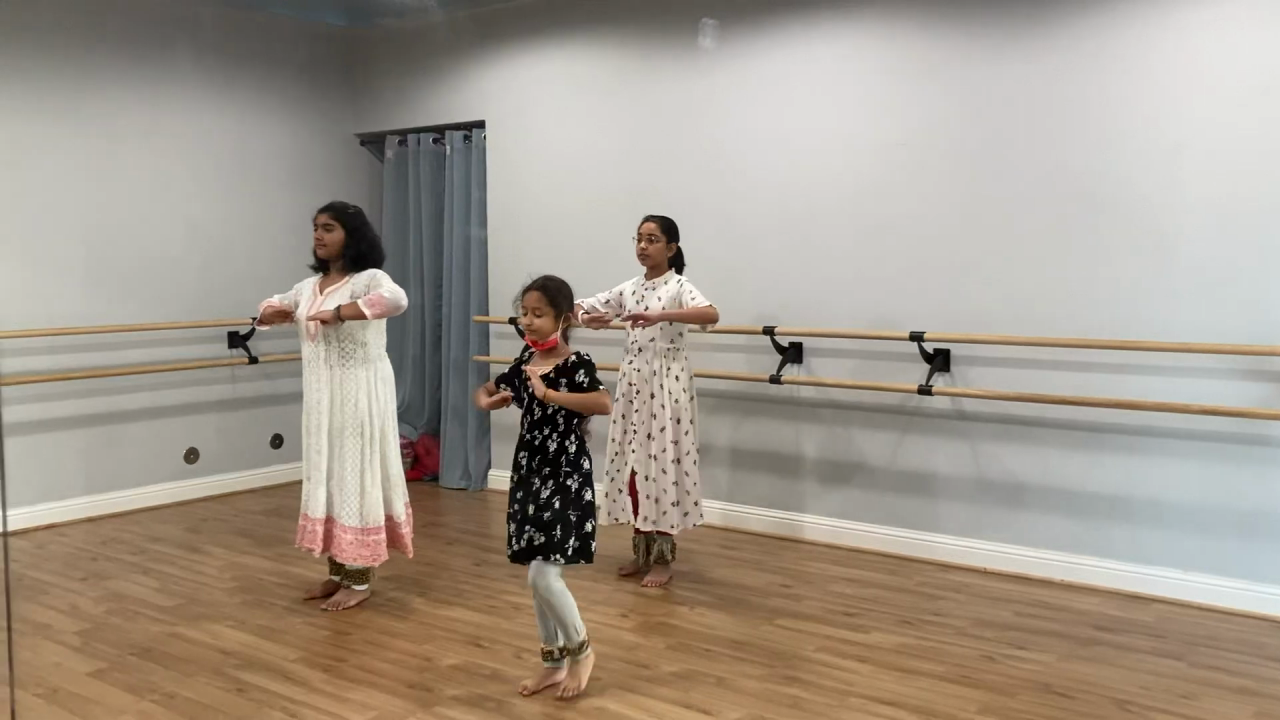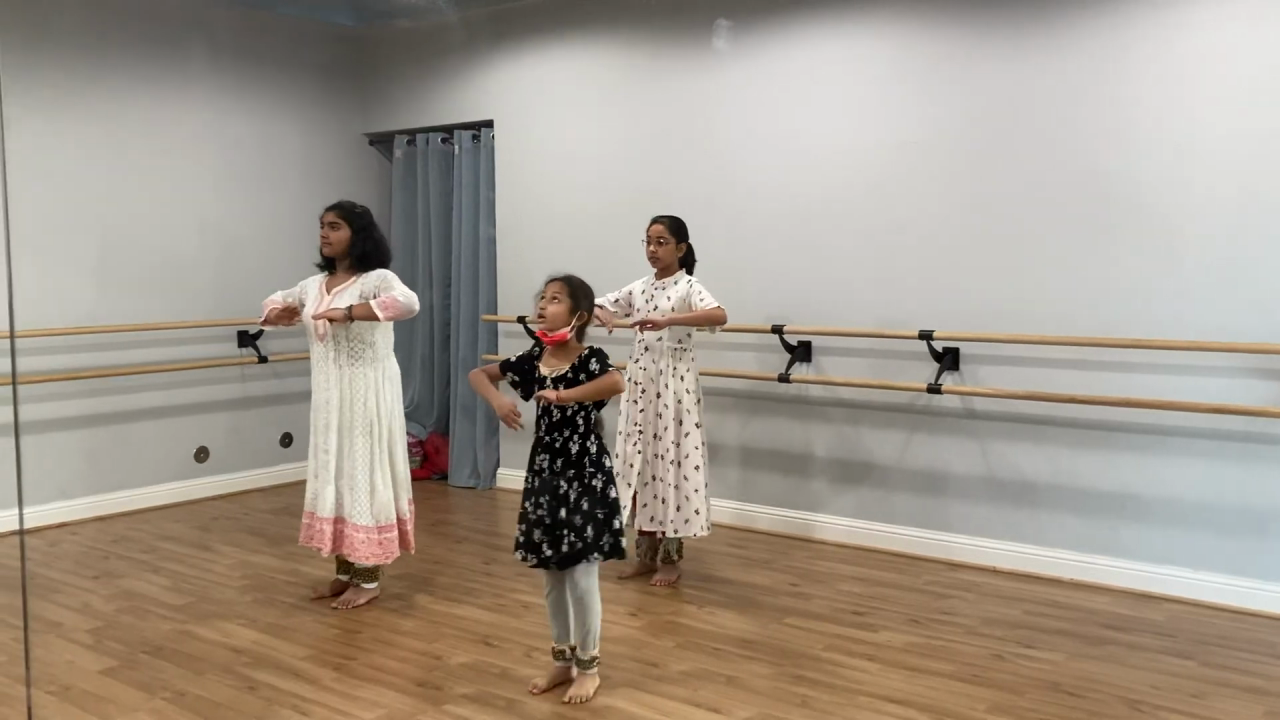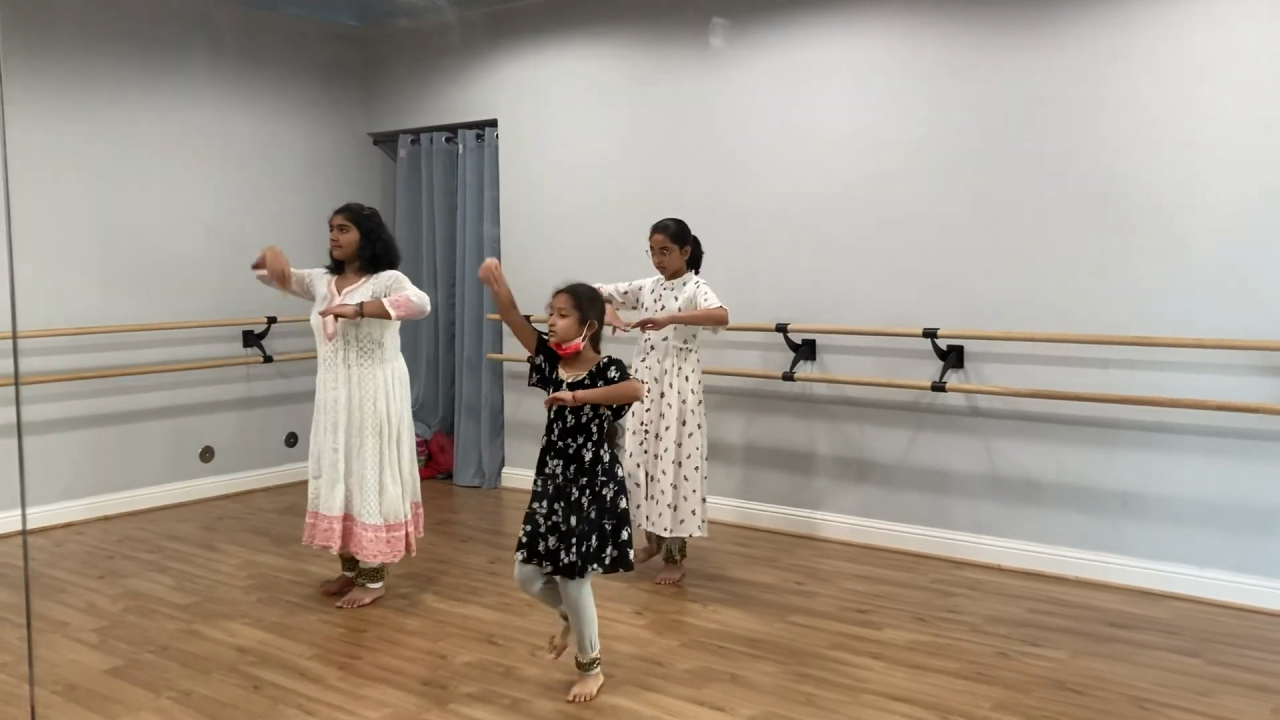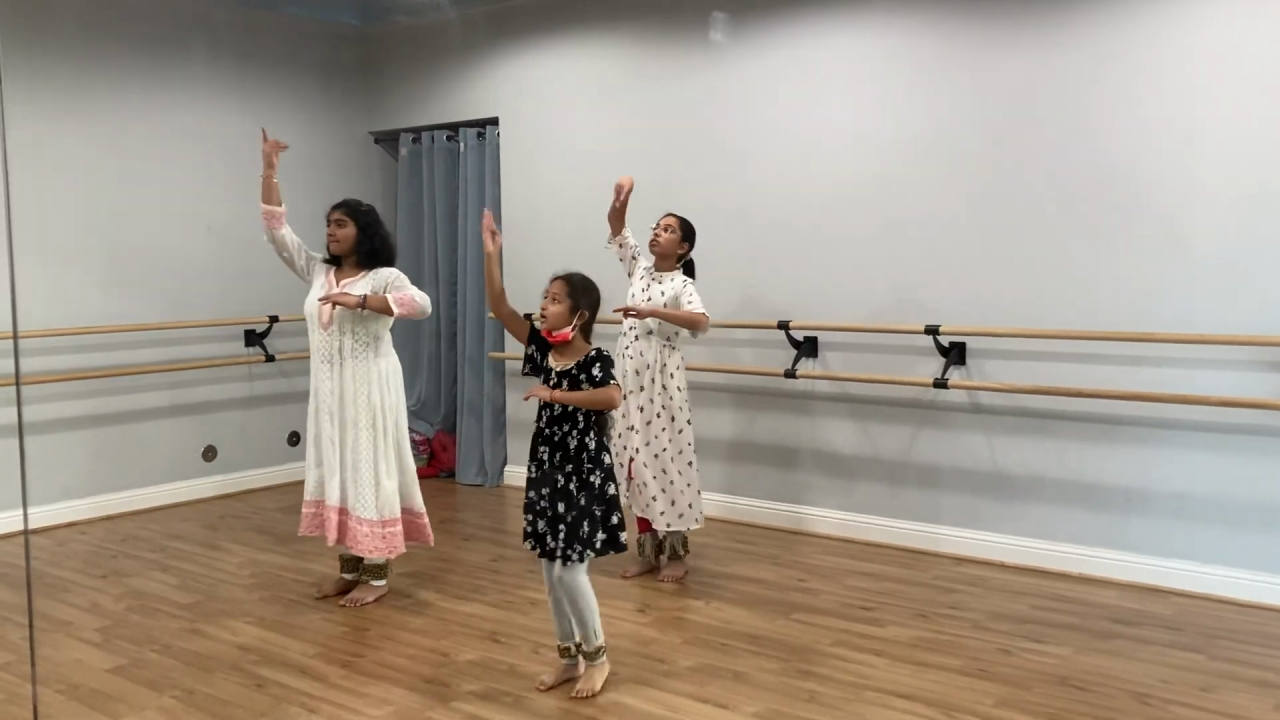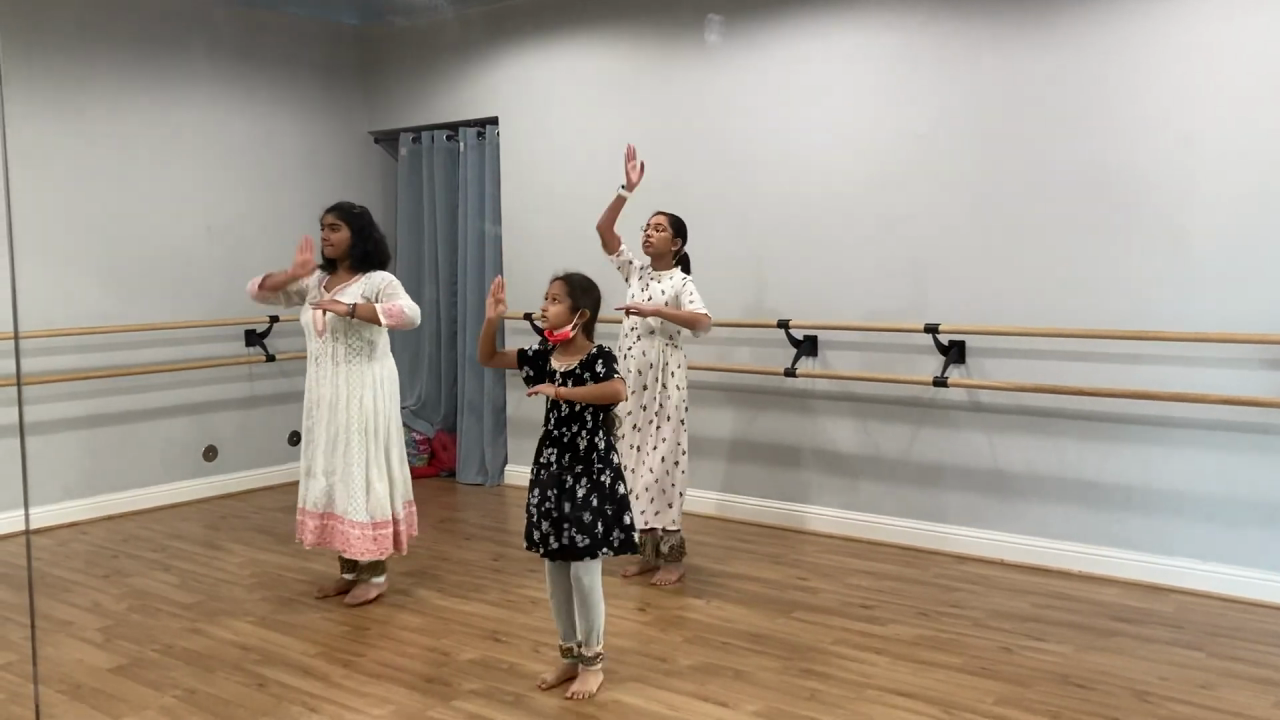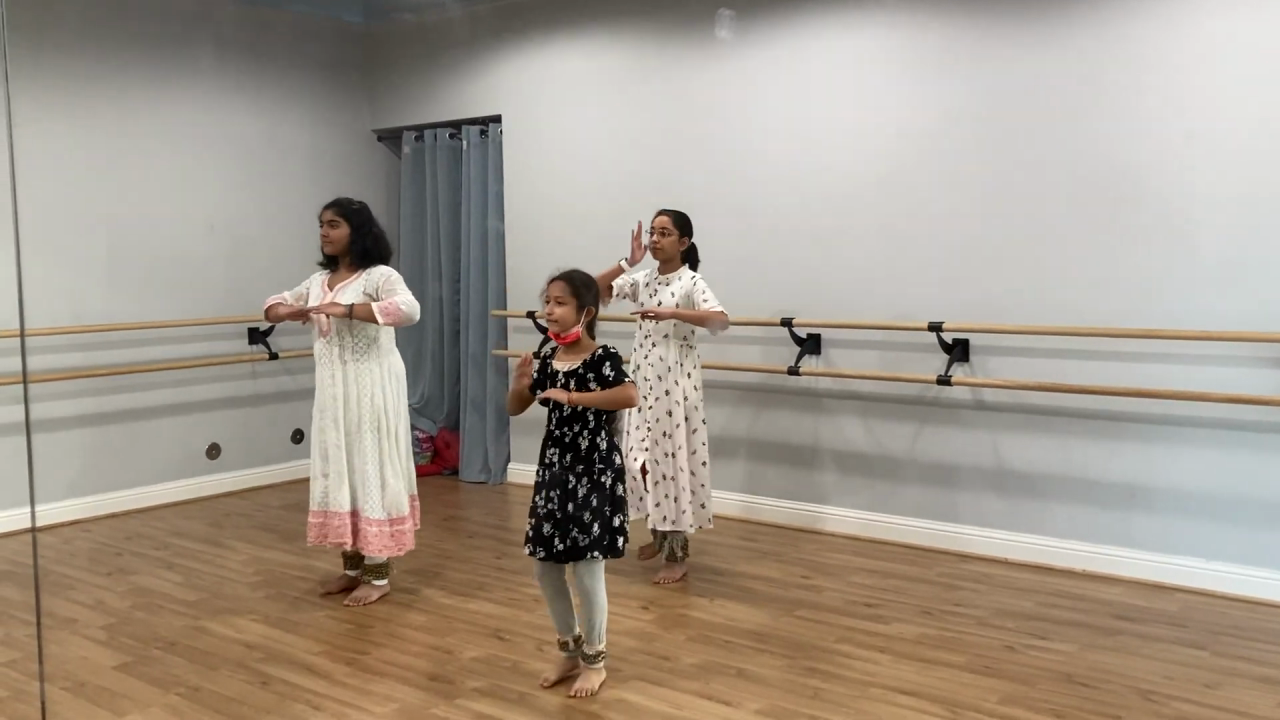
dt=0.5s
person 1, frame 1
left shoulder: (575, 365)
right shoulder: (523, 365)
left elbow: (604, 403)
right elbow: (483, 391)
left wrist: (548, 394)
right wrist: (487, 402)
left hip: (565, 479)
right hip: (528, 476)
left knee: (543, 577)
right knee: (537, 578)
left ankle: (580, 649)
right ankle: (554, 662)
person 1, frame 2
left shoulder: (591, 359)
right shoulder: (532, 359)
left elbow: (618, 383)
right elbow: (479, 374)
left wrist: (564, 395)
right wrist: (498, 401)
left hip: (585, 478)
right hip: (544, 475)
left knee: (581, 578)
right knee: (553, 578)
left ankle: (588, 668)
right ankle: (563, 661)
person 1, frame 3
left shoulder: (607, 369)
right shoulder: (548, 360)
left elbow: (635, 390)
right elbow: (513, 318)
left wrist: (576, 396)
right wrist: (494, 281)
left hip: (593, 488)
right hip: (551, 484)
left knee: (574, 583)
right knee: (529, 577)
left ankle: (590, 668)
right ankle: (570, 615)
person 1, frame 4
left shoulder: (595, 360)
right shoulder: (539, 347)
left elbow: (613, 398)
right elbow: (499, 307)
left wrist: (555, 394)
right wrist: (491, 254)
left hip: (583, 474)
right hip: (546, 472)
left knee: (569, 571)
right knee: (551, 571)
left ankle: (596, 657)
right ankle: (569, 657)
person 1, frame 5
left shoulder: (598, 357)
right shoulder: (542, 354)
left elbow: (617, 391)
right elbow: (487, 358)
left wrist: (560, 391)
right wrist: (492, 321)
left hip: (591, 472)
right hip: (551, 469)
left knee: (584, 571)
right knee: (555, 569)
left ankle: (593, 663)
right ankle: (570, 656)
person 1, frame 6
left shoulder: (602, 358)
right shoulder: (546, 360)
left elbow: (630, 396)
right elbow: (515, 408)
left wrist: (571, 397)
right wrist: (519, 383)
left hip: (594, 472)
right hip: (554, 468)
left knee: (587, 570)
right knee: (546, 567)
left ankle: (594, 661)
right ankle: (569, 651)
person 2, frame 1
left shoulder: (369, 280)
right shoulder: (309, 286)
left elbow: (396, 300)
right elbow: (275, 305)
left wrist: (338, 312)
right wrist: (273, 313)
left hip: (360, 394)
right hip: (322, 396)
left knee: (356, 477)
right knee: (325, 477)
left ankle: (359, 581)
right ankle: (337, 572)
person 2, frame 2
left shoulder: (377, 279)
right shoulder: (314, 285)
left elbow: (408, 303)
right elbow: (276, 301)
left wrist: (348, 312)
right wrist: (279, 313)
left hip: (368, 394)
right hip: (329, 395)
left knee: (364, 475)
right knee: (332, 475)
left ankle: (368, 579)
right ankle: (345, 572)
person 2, frame 3
left shoulder: (387, 281)
right shoulder: (320, 282)
left elbow: (420, 303)
right elbow: (273, 274)
left wrist: (359, 308)
right wrist: (272, 260)
left hip: (375, 396)
right hip: (335, 397)
left knee: (371, 476)
right knee: (335, 475)
left ankle: (373, 577)
right ankle: (351, 567)
person 2, frame 4
left shoulder: (385, 277)
right shoulder: (316, 272)
left elbow: (421, 305)
right elbow: (276, 230)
left wrist: (359, 301)
right wrist: (269, 168)
left hip: (369, 391)
right hip: (328, 392)
left knee: (369, 474)
right knee: (334, 475)
left ankle: (376, 576)
right ankle: (349, 570)
person 2, frame 5
left shoulder: (378, 281)
right shoulder: (315, 282)
left elbow: (410, 314)
right elbow: (258, 289)
left wrist: (350, 309)
right wrist: (292, 274)
left hip: (365, 393)
right hip: (325, 394)
left knee: (364, 475)
right knee: (331, 474)
left ankle: (375, 573)
right ankle: (349, 569)
person 2, frame 6
left shoulder: (380, 277)
right shoulder: (318, 281)
left elbow: (409, 310)
right elbow: (273, 305)
left wrist: (347, 310)
right wrist: (288, 312)
left hip: (372, 389)
right hip: (333, 392)
left knee: (372, 470)
right knee: (337, 470)
left ankle: (378, 575)
right ankle: (352, 566)
person 3, frame 1
left shoulder: (679, 287)
right shoulder: (628, 289)
left elbow: (712, 315)
right elbow: (578, 307)
left wrist: (659, 317)
right wrist: (586, 318)
left hip: (667, 385)
right hip: (632, 383)
left knee: (662, 465)
right knee: (630, 465)
left ankle: (663, 559)
right ankle: (643, 549)
person 3, frame 2
left shoulder: (688, 287)
right shoulder: (638, 289)
left elbow: (719, 316)
right elbow: (594, 306)
left wrist: (669, 319)
right wrist: (599, 314)
left hip: (674, 384)
right hip: (640, 382)
left knee: (671, 463)
right knee: (637, 463)
left ankle: (670, 558)
right ankle: (647, 552)
person 3, frame 3
left shoulder: (696, 287)
right shoulder: (646, 287)
left elbow: (722, 316)
right elbow: (596, 293)
left wrist: (670, 318)
right wrist: (609, 310)
left hip: (678, 385)
right hip: (645, 382)
left knee: (674, 463)
right knee: (640, 460)
left ankle: (675, 555)
right ankle: (652, 533)
person 3, frame 4
left shoulder: (682, 285)
right shoulder: (638, 267)
left elbow: (701, 322)
right elbow: (616, 226)
left wrist: (653, 312)
right wrist: (621, 196)
left hip: (662, 380)
right hip: (630, 379)
left knee: (664, 460)
right knee: (636, 464)
left ankle: (676, 553)
right ankle: (648, 550)
person 3, frame 5
left shoulder: (681, 282)
right shoulder: (635, 271)
left elbow: (703, 323)
right elbow: (603, 229)
left wrist: (657, 311)
right wrist: (627, 189)
left hip: (664, 381)
right hip: (631, 381)
left knee: (662, 463)
right knee: (636, 462)
left ankle: (672, 555)
right ankle: (648, 550)
person 3, frame 6
left shoulder: (691, 282)
right shoulder: (642, 281)
left elbow: (721, 320)
right elbow: (594, 289)
left wrist: (672, 313)
right wrist: (628, 262)
left hip: (677, 382)
right hip: (643, 382)
left knee: (674, 460)
right knee: (638, 459)
left ankle: (676, 555)
right ankle: (660, 533)
